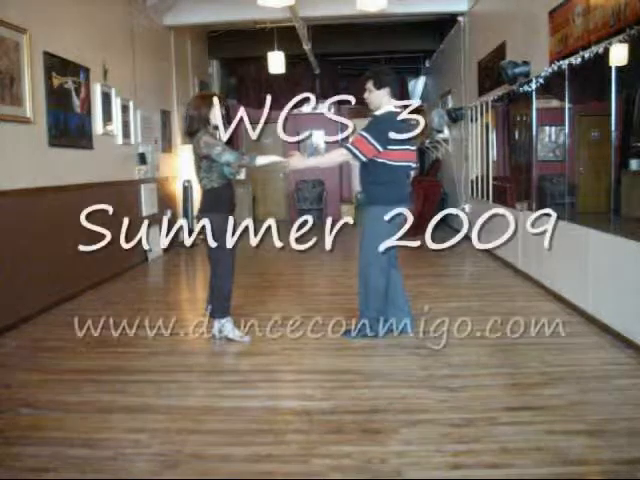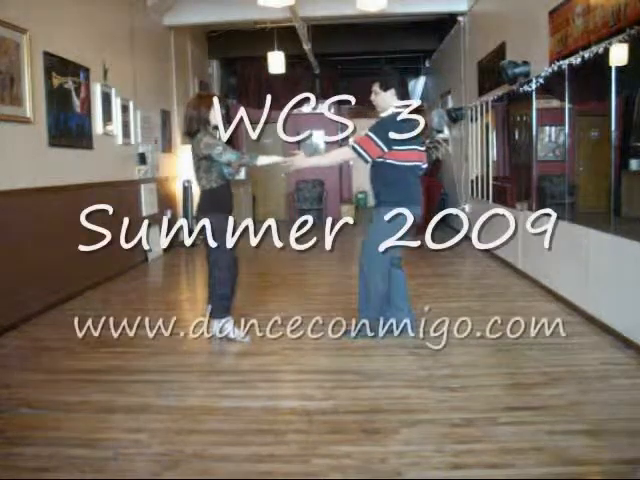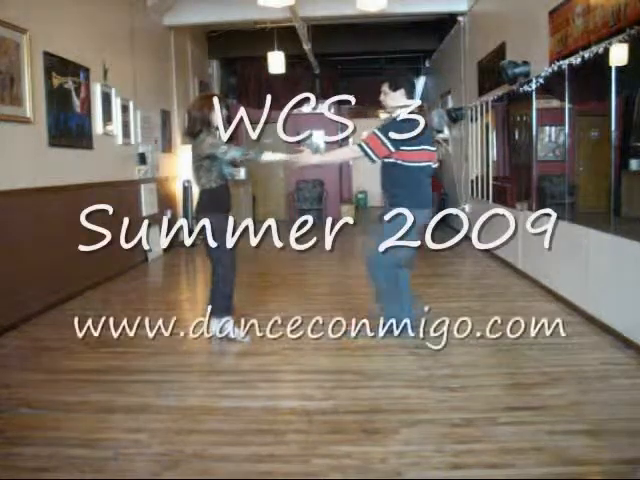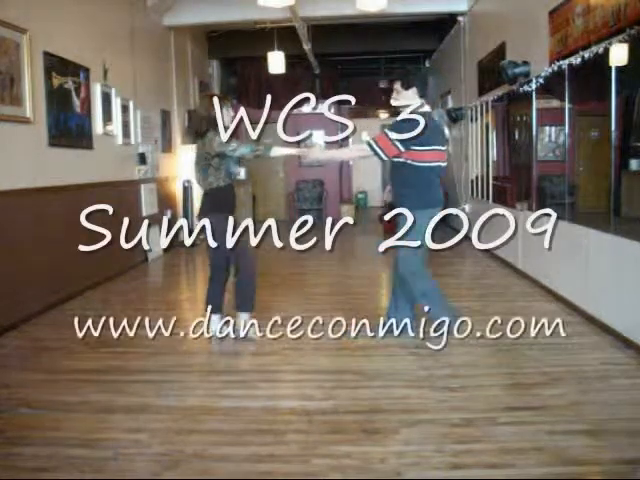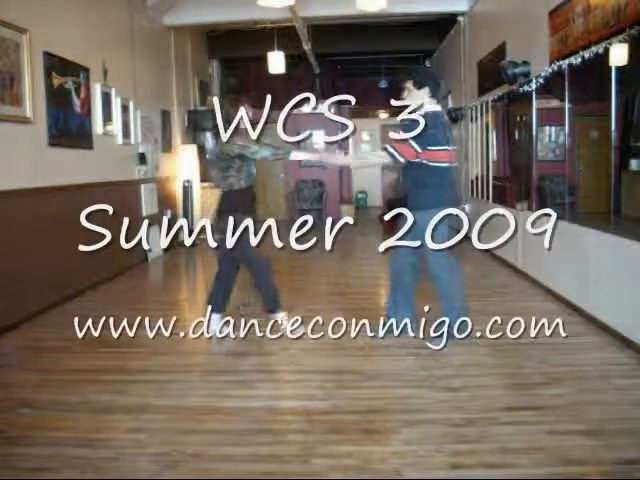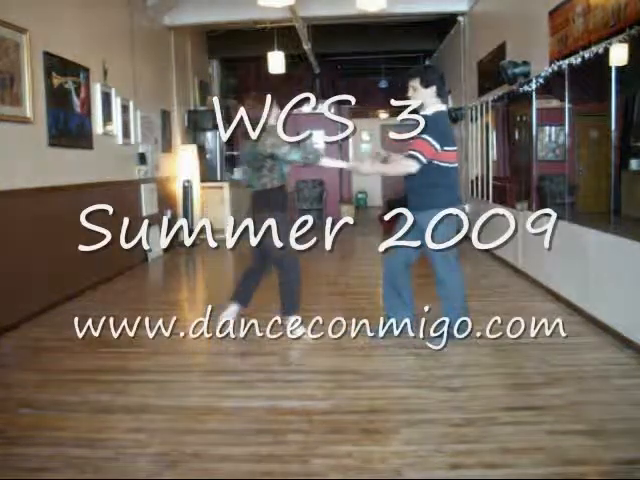
dt=0.2s
person 1, frame 1
left shoulder: (383, 123)
right shoulder: (404, 124)
left elbow: (345, 154)
left wrist: (303, 162)
left hip: (383, 205)
right hip: (397, 203)
left knee: (372, 262)
right knee: (387, 261)
left ankle: (370, 323)
right ankle: (398, 319)
person 1, frame 2
left shoulder: (389, 125)
right shoulder: (413, 124)
left elbow: (349, 153)
left wrist: (307, 162)
left hip: (394, 206)
right hip: (409, 203)
left knee: (372, 260)
right knee: (391, 261)
left ankle: (370, 322)
right ankle: (400, 318)
person 1, frame 3
left shoulder: (398, 126)
right shoulder: (423, 125)
left elbow: (355, 152)
left wrist: (314, 159)
left hip: (406, 207)
right hip: (418, 204)
left knee: (379, 259)
right knee: (397, 261)
left ankle: (397, 318)
right ankle: (400, 318)
person 1, frame 4
left shoulder: (409, 124)
right shoulder: (433, 122)
left elbow: (366, 150)
left wrist: (324, 154)
right wrist: (397, 184)
left hip: (417, 207)
right hip: (417, 205)
left knee: (411, 264)
right knee: (404, 261)
left ankle: (445, 318)
right ankle: (400, 318)
person 1, frame 5
left shoulder: (425, 124)
right shoulder: (434, 121)
left elbow: (388, 156)
left wrist: (347, 160)
right wrist: (398, 173)
left hip: (433, 208)
right hip: (418, 207)
left knee: (440, 264)
right knee: (401, 261)
left ankle: (456, 324)
right ankle: (400, 318)
person 1, frame 6
left shoulder: (435, 124)
right shoulder: (426, 121)
left elbow: (411, 165)
left wrist: (373, 168)
right wrist: (386, 159)
left hip: (437, 209)
right hip: (415, 208)
left knee: (444, 265)
right knee: (394, 260)
left ankle: (456, 326)
right ankle: (399, 318)
person 2, frame 1
left shoulder: (210, 138)
right shoulder: (204, 139)
left elbow: (229, 167)
right elbow: (237, 158)
right wrist: (274, 158)
left hip: (221, 209)
right hip: (215, 211)
left knee: (223, 265)
right knee: (223, 265)
left ankle: (219, 321)
right ankle: (222, 323)
person 2, frame 2
left shoulder: (207, 139)
right shoulder: (204, 140)
left elbow: (230, 163)
right elbow: (237, 157)
right wrist: (276, 159)
left hip: (219, 210)
right hip: (213, 211)
left knee: (228, 264)
right knee: (221, 266)
left ankle: (220, 320)
right ankle: (222, 323)
person 2, frame 3
left shoulder: (206, 139)
right shoulder: (207, 140)
right elbow: (242, 154)
right wrist: (284, 156)
left hip: (214, 209)
right hip: (213, 211)
left knee: (223, 265)
right knee: (224, 266)
left ankle: (218, 321)
right ankle: (223, 322)
person 2, frame 4
left shoulder: (206, 140)
right shoulder: (215, 140)
right elbow: (252, 150)
right wrist: (296, 150)
left hip: (215, 209)
right hip: (219, 211)
left knee: (220, 266)
right knee: (245, 262)
left ankle: (215, 321)
right ankle: (244, 319)
person 2, frame 5
left shoulder: (225, 142)
right shoulder: (235, 142)
right elbow: (271, 152)
left hip: (230, 211)
right hip: (238, 212)
left knee: (228, 266)
right knee: (260, 265)
left ankle: (215, 322)
right ankle: (278, 317)
person 2, frame 6
left shoulder: (255, 141)
right shoulder: (266, 140)
right elbow: (301, 156)
left hip: (265, 208)
right hip: (270, 210)
left knee: (260, 263)
right knee: (289, 264)
left ankle: (233, 310)
right ankle: (290, 321)
